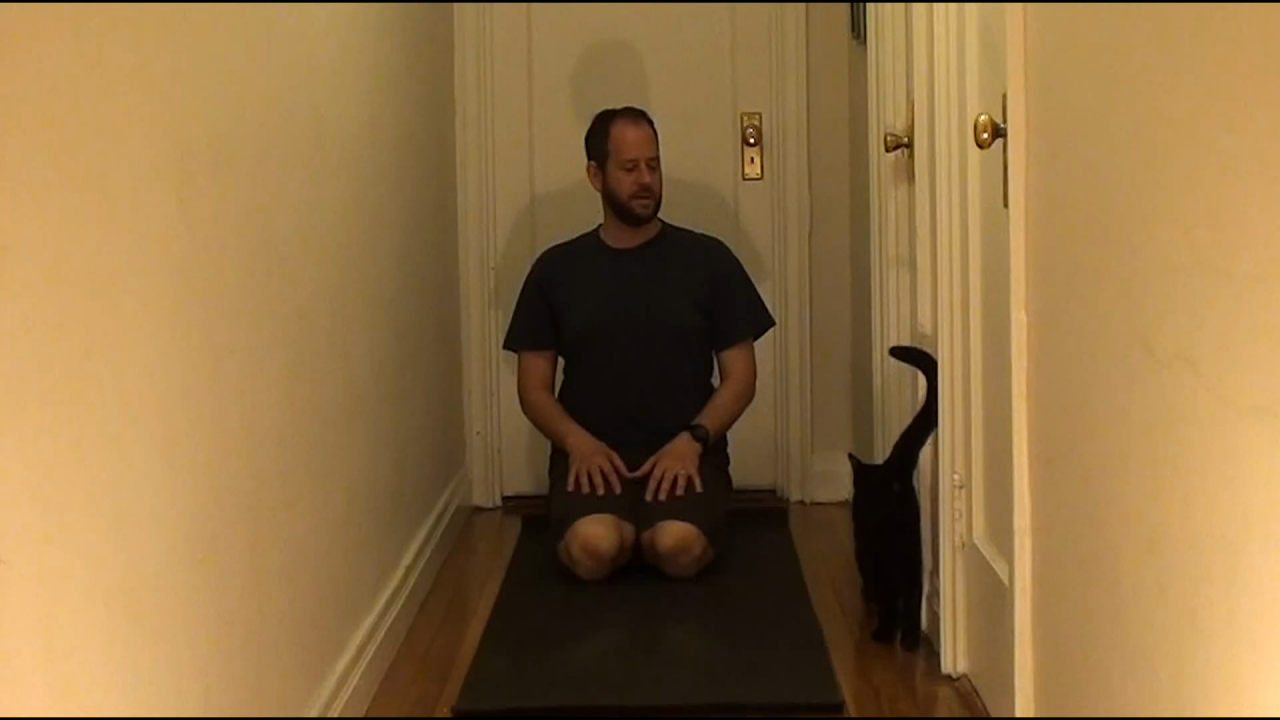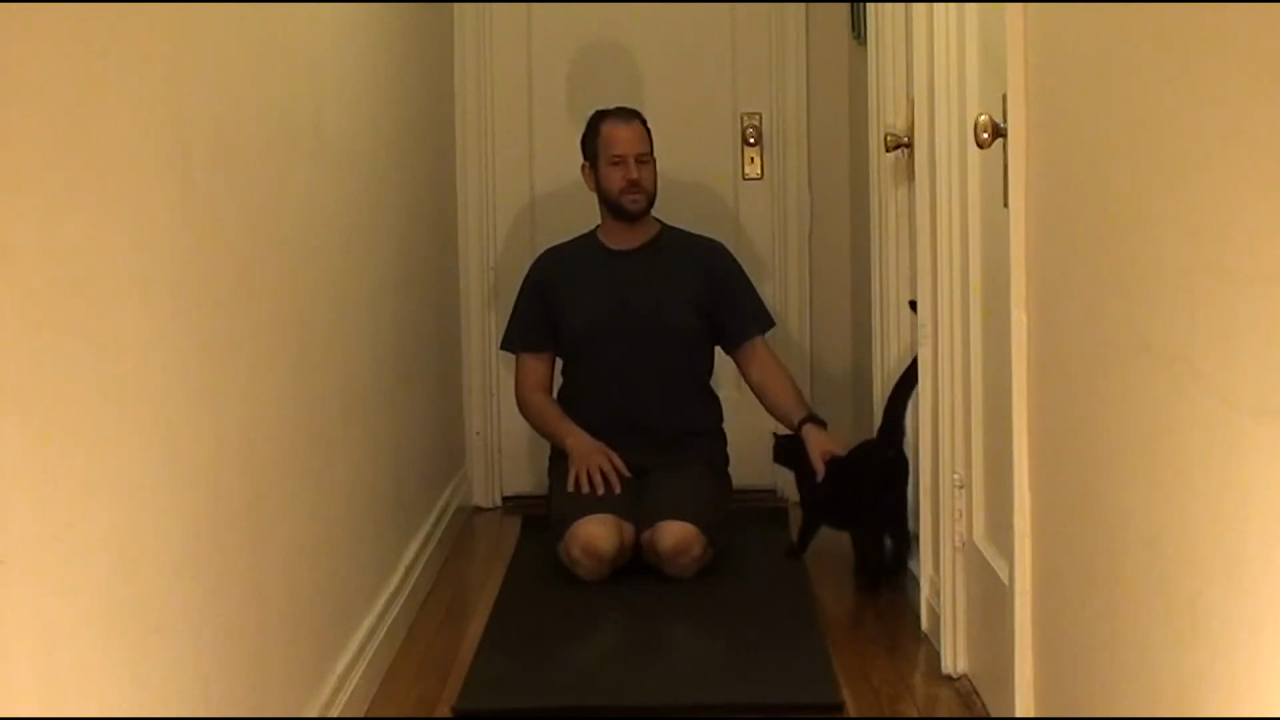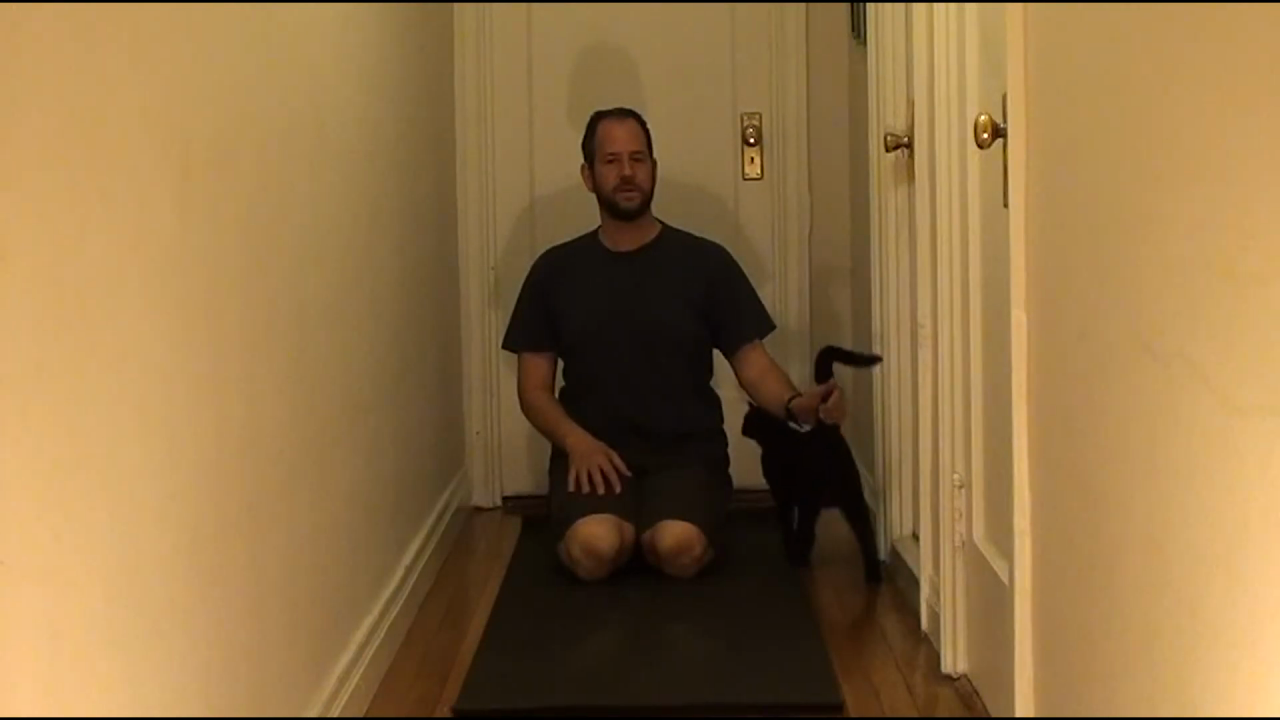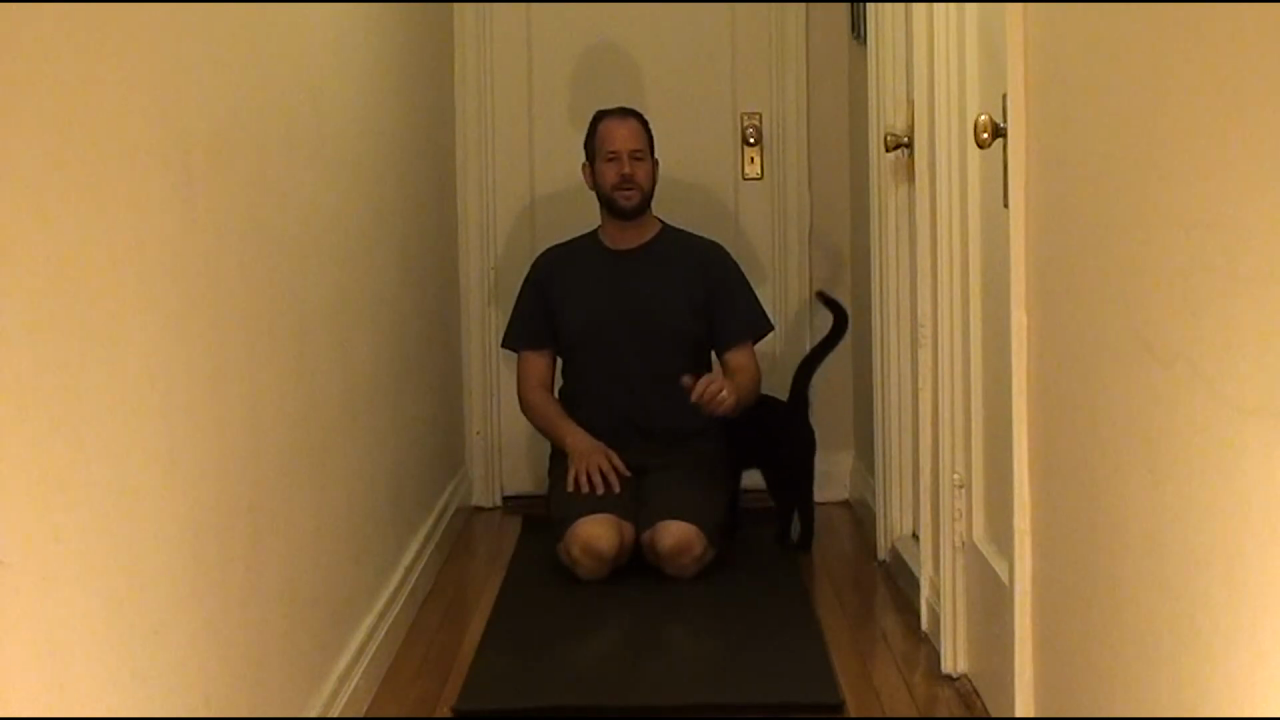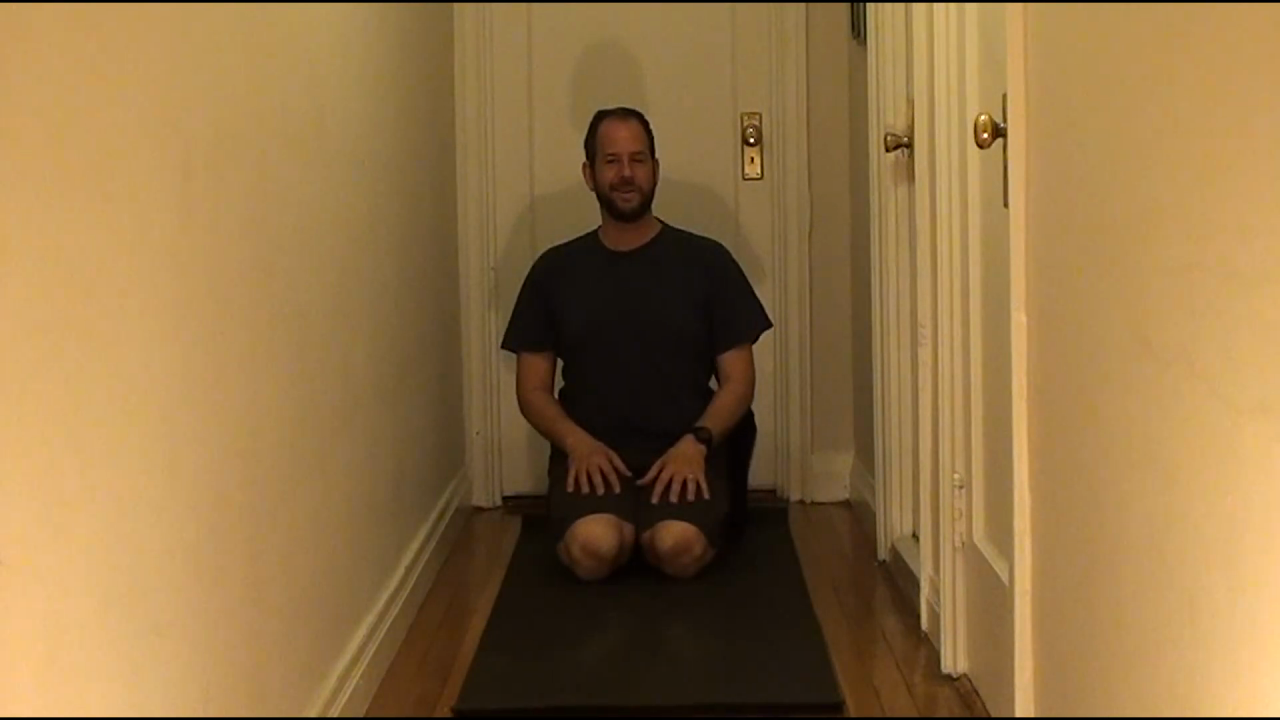
dt=1s
person 1, frame 1
left shoulder: (707, 259)
right shoulder: (556, 269)
left elbow: (740, 376)
right elbow: (534, 388)
left wrist: (692, 439)
right wrist: (578, 441)
left hip: (684, 448)
right hip: (592, 449)
left knee: (677, 548)
right knee: (592, 549)
left ankle: (651, 530)
right ankle: (628, 528)
person 1, frame 2
left shoulder: (705, 260)
right shoulder: (554, 270)
left elbow: (757, 361)
right elbow: (531, 389)
left wrist: (808, 424)
right wrist: (576, 441)
left hip: (687, 449)
right hip: (592, 450)
left knee: (677, 548)
right knee: (593, 550)
left ankle: (652, 528)
right ankle: (623, 528)
person 1, frame 3
left shoulder: (706, 262)
right shoulder: (555, 270)
left elbow: (752, 364)
right elbow: (534, 389)
left wrist: (798, 404)
right wrist: (576, 441)
left hip: (687, 449)
right hip: (593, 449)
left knee: (677, 549)
right knee: (594, 550)
left ankle: (667, 526)
right ankle: (625, 530)
person 1, frame 4
left shoulder: (705, 261)
right shoulder: (554, 269)
left elbow: (744, 372)
right elbow: (533, 388)
left wrist: (729, 391)
right wrist: (576, 441)
left hip: (685, 448)
right hip: (591, 449)
left knee: (678, 548)
right knee: (592, 549)
left ankle: (679, 523)
right ankle: (622, 527)
person 1, frame 5
left shoulder: (707, 262)
right shoulder: (554, 270)
left elbow: (738, 381)
right elbow: (533, 389)
left wrist: (696, 442)
right wrist: (577, 442)
left hip: (682, 450)
right hip: (592, 451)
left knee: (678, 549)
right knee: (593, 550)
left ankle: (651, 529)
right ankle: (622, 529)
